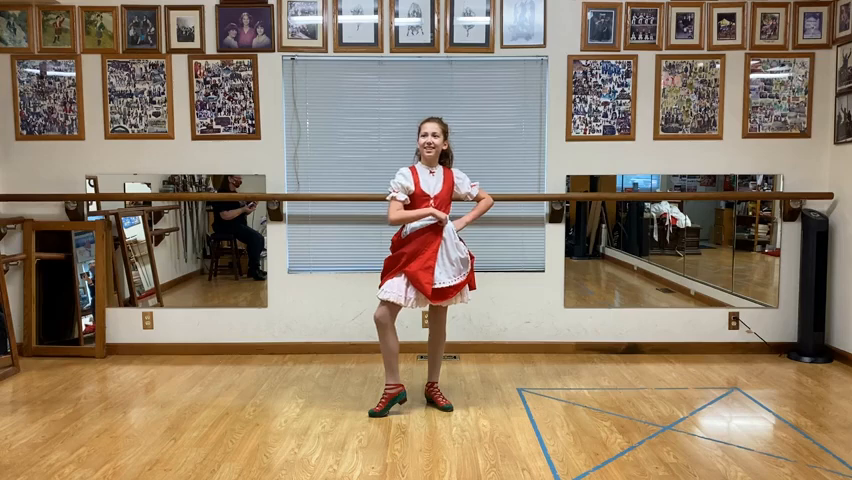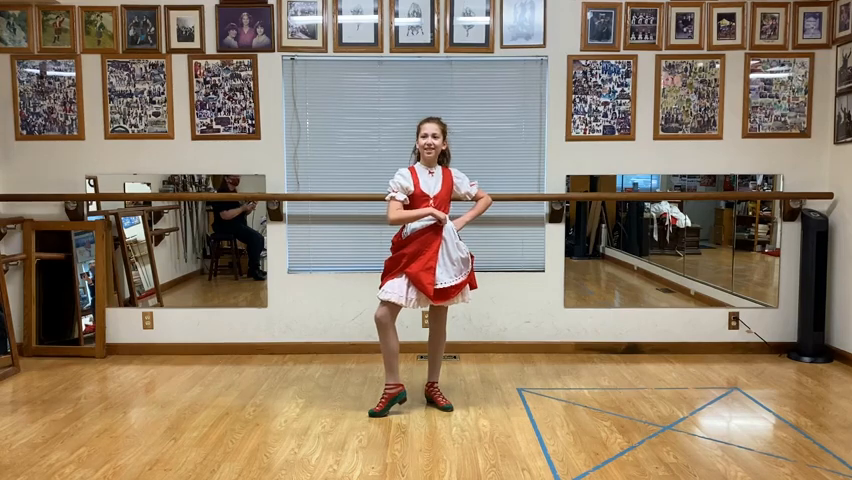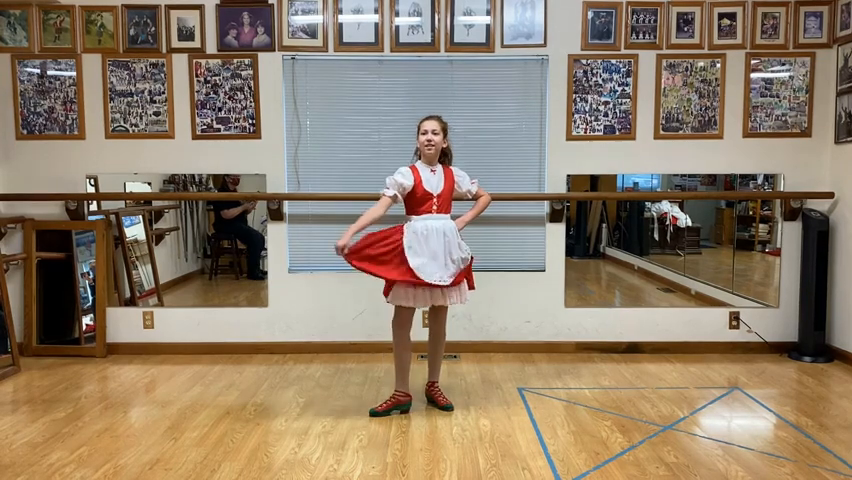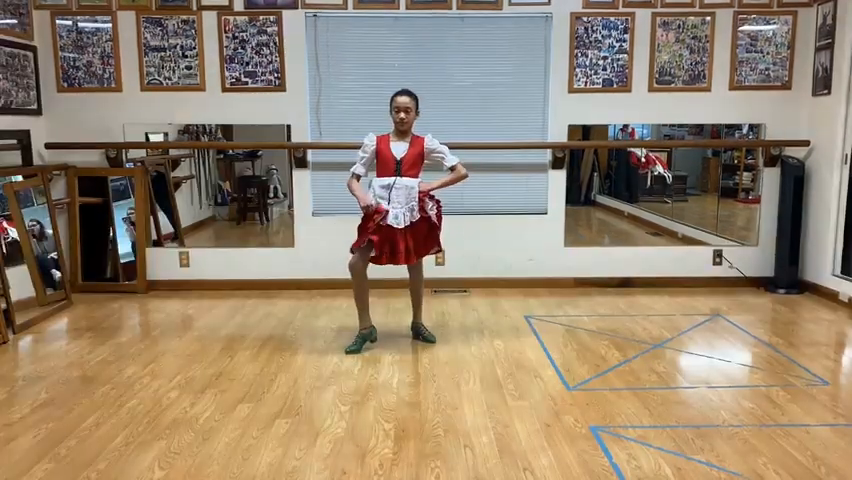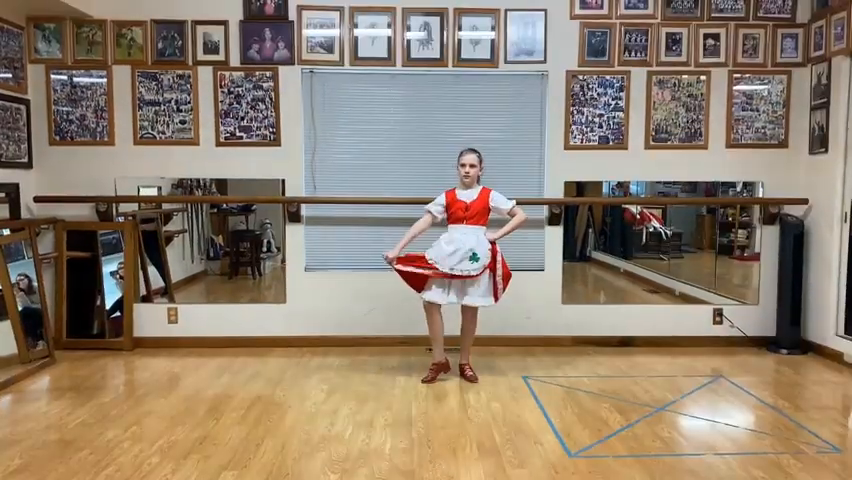
dt=1s
person 1, frame 1
left shoulder: (453, 177)
right shoulder: (405, 175)
left elbow: (486, 200)
right elbow: (393, 217)
left wrist: (462, 222)
right wrist: (431, 211)
left hip: (443, 251)
right hip: (411, 251)
left knee: (438, 320)
right knee: (383, 316)
left ankle: (432, 387)
right ankle: (394, 387)
person 1, frame 2
left shoulder: (452, 176)
right shoulder: (404, 176)
left elbow: (485, 199)
right elbow: (393, 216)
left wrist: (462, 221)
right wrist: (430, 211)
left hip: (443, 250)
right hip: (412, 250)
left knee: (438, 320)
right knee: (383, 315)
left ankle: (432, 386)
right ankle: (393, 386)
person 1, frame 3
left shoulder: (454, 175)
right shoulder: (405, 175)
left elbow: (484, 197)
right elbow: (380, 207)
left wrist: (462, 221)
right wrist: (348, 234)
left hip: (444, 248)
right hip: (411, 249)
left knee: (439, 321)
right knee: (401, 322)
left ankle: (433, 386)
right ankle: (401, 393)
person 1, frame 4
left shoulder: (426, 144)
right shoulder: (375, 142)
left elbow: (461, 172)
right elbow: (353, 178)
left wrist: (431, 186)
right wrist: (361, 196)
left hip: (411, 210)
right hip: (379, 210)
left knee: (415, 266)
right knee: (356, 265)
left ankle: (417, 323)
right ankle: (365, 327)
person 1, frame 5
left shoulder: (489, 196)
right shoulder: (447, 197)
left elbow: (520, 215)
right elbow: (423, 222)
left wrist: (496, 235)
right wrist: (397, 249)
left hip: (476, 254)
right hip: (447, 253)
left knee: (470, 309)
right knee: (430, 302)
